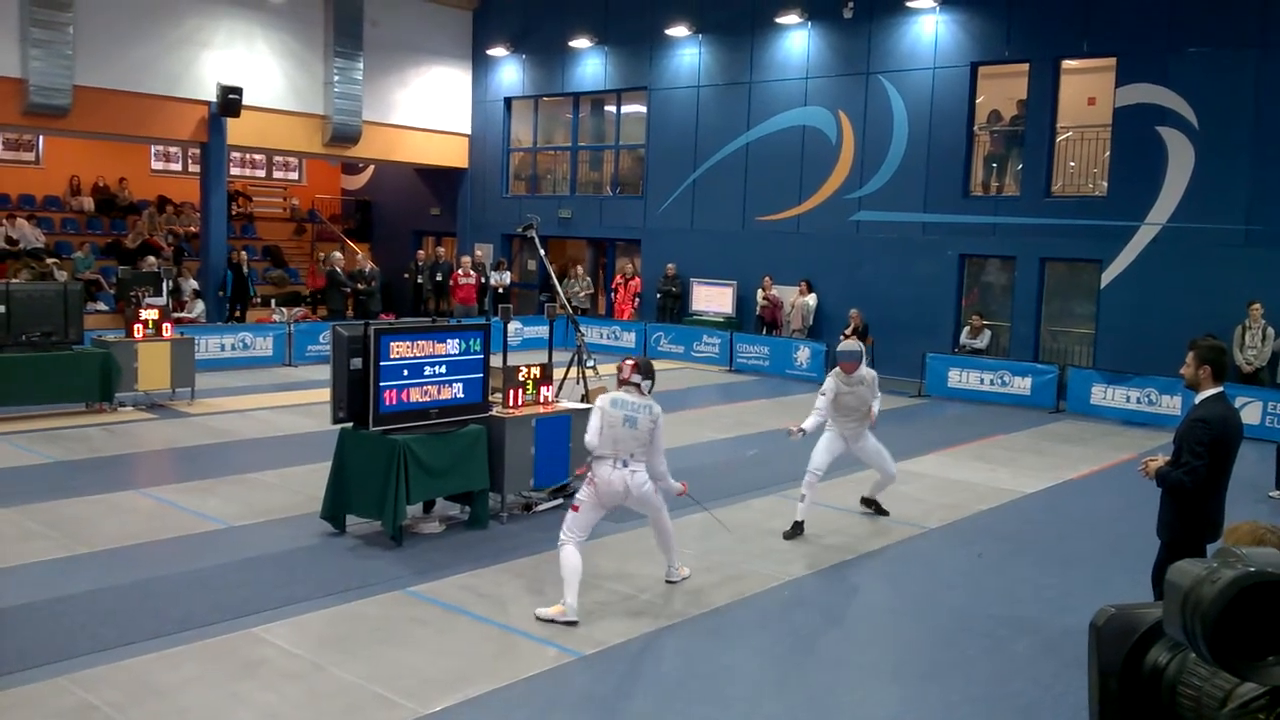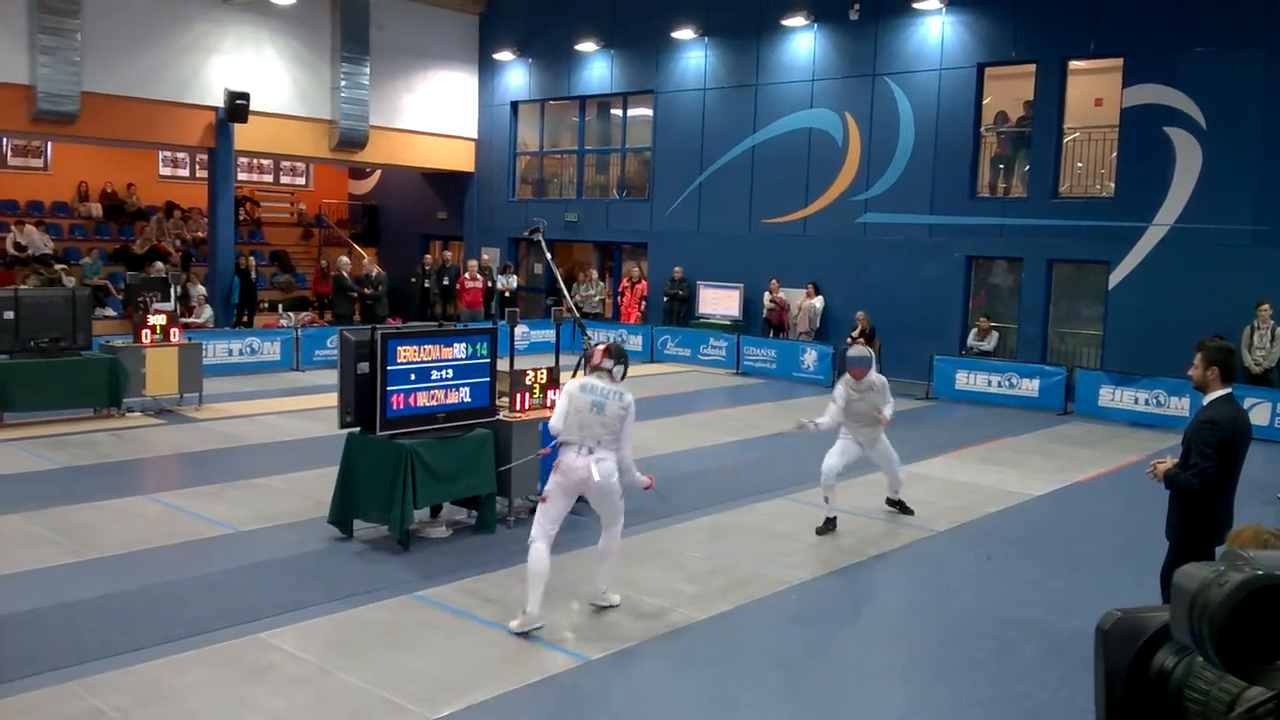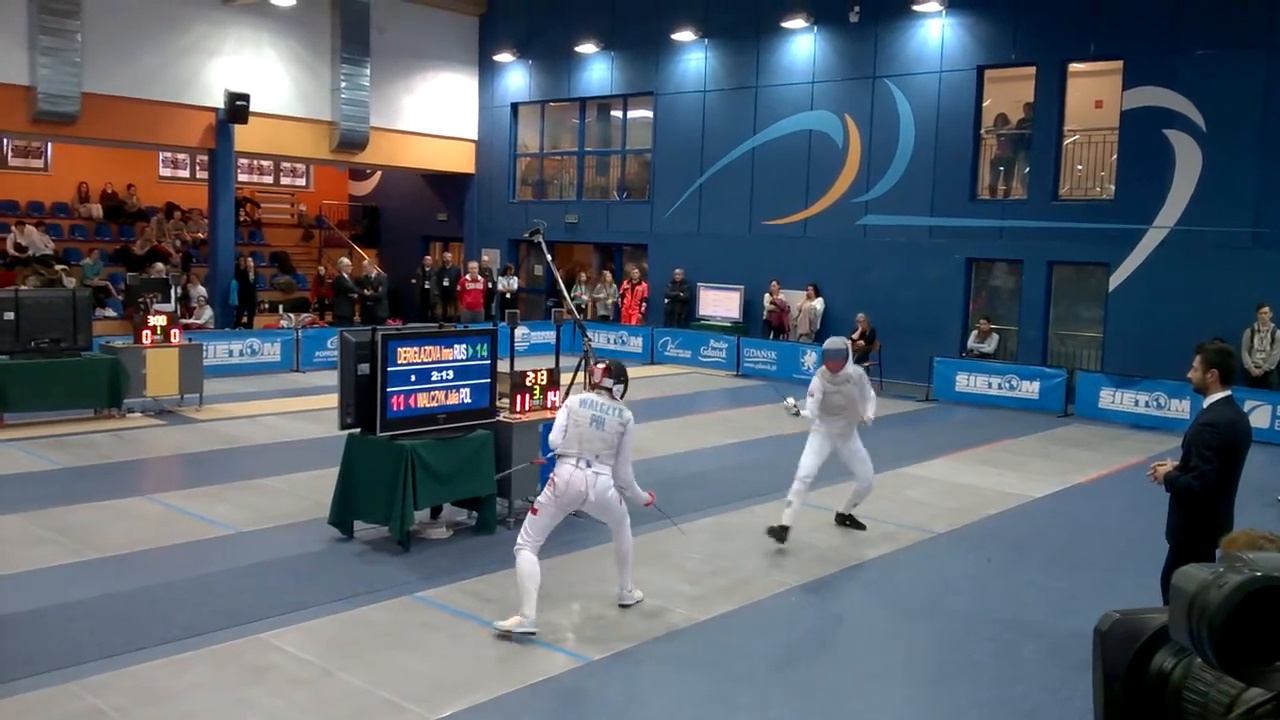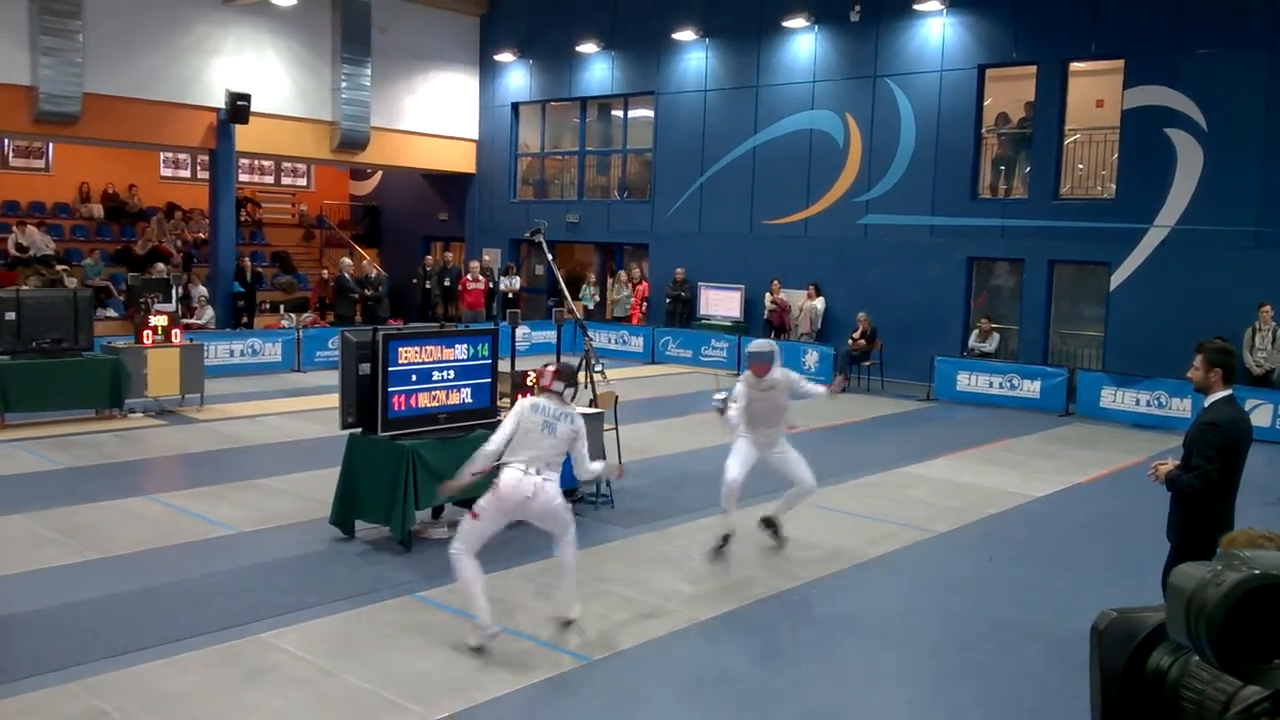
dt=0.4s
person 1, frame 1
left shoulder: (605, 400)
right shoulder: (653, 409)
left elbow: (591, 443)
right elbow: (657, 460)
right wrist: (673, 486)
left hip: (603, 479)
right hip: (637, 480)
left knee: (569, 541)
right knee: (659, 513)
left ankle: (568, 606)
right ankle: (673, 568)
person 1, frame 2
left shoulder: (574, 386)
right shoulder: (625, 399)
left elbow: (555, 428)
right elbow: (622, 453)
right wrist: (638, 480)
left hip: (570, 466)
right hip: (604, 470)
left knee: (541, 538)
right knee: (613, 527)
left ankle: (531, 614)
right ankle: (601, 594)
person 1, frame 3
left shoulder: (574, 401)
right shoulder: (625, 415)
left elbow: (554, 442)
right elbow: (622, 469)
right wrist: (640, 495)
left hip: (566, 480)
right hip: (601, 486)
left knee: (526, 546)
right knee: (621, 525)
left ankle: (526, 617)
right ankle: (626, 591)
person 1, frame 4
left shoulder: (526, 405)
right shoulder: (575, 420)
left elbow: (495, 444)
right elbow: (583, 471)
left wrist: (462, 478)
right wrist: (608, 468)
left hip: (509, 487)
right hip: (546, 494)
left knee: (460, 552)
right knee: (567, 533)
left ankle: (484, 627)
right ankle: (567, 607)
person 2, frame 1
left shoulder: (1202, 418)
right shoulder: (1227, 411)
left elbow: (1189, 480)
left wrist: (1160, 472)
right wrist: (1170, 462)
left hip: (1187, 521)
right hip: (1202, 517)
left knee: (1166, 585)
person 2, frame 2
left shoulder: (1211, 419)
right shoulder: (1236, 412)
left elbow: (1197, 482)
left wrist: (1168, 474)
right wrist: (1179, 464)
left hip: (1195, 523)
right hip: (1211, 518)
left knee: (1175, 587)
person 2, frame 3
left shoulder: (1210, 422)
right shoulder: (1236, 415)
left elbow: (1198, 485)
left wrist: (1168, 477)
right wrist: (1179, 467)
left hip: (1196, 526)
right hip: (1212, 521)
person 2, frame 4
left shoulder: (1211, 422)
right shoulder: (1236, 414)
left elbow: (1200, 485)
left wrist: (1169, 476)
right wrist: (1181, 467)
left hip: (1197, 526)
right hip: (1213, 521)
person 3, frame 1
left shoulder: (870, 376)
right shoulder: (833, 380)
right elbow: (819, 413)
left wrist: (874, 410)
right wrist: (801, 429)
left hip: (861, 434)
right hip: (835, 432)
left knee: (890, 473)
right knee: (814, 469)
left ankle: (869, 498)
right ankle: (799, 522)
person 3, frame 2
left shoulder: (880, 382)
right shoulder: (843, 387)
left elbow: (889, 403)
right elbow: (830, 418)
left wrist: (886, 415)
right wrist: (814, 424)
left hip: (876, 438)
right hip: (850, 438)
left knee: (896, 477)
right knee: (828, 469)
left ankle: (893, 499)
right ankle: (830, 518)
person 3, frame 3
left shoulder: (858, 374)
right shoulder: (820, 379)
left elbow: (869, 396)
right elbow: (811, 413)
left wrist: (868, 414)
right wrist: (796, 411)
left hip: (848, 435)
right hip: (822, 433)
left knee: (866, 482)
right knee: (804, 475)
left ankle: (844, 514)
right ankle: (784, 527)
person 3, frame 4
left shoulder: (785, 378)
right shoulder: (744, 384)
left elbow: (807, 387)
right elbow: (734, 421)
left wrist: (827, 391)
right wrist: (723, 411)
left hip: (775, 442)
right hip: (748, 439)
left knee: (807, 485)
right knee: (731, 480)
left ankle: (772, 518)
right ankle: (727, 533)
